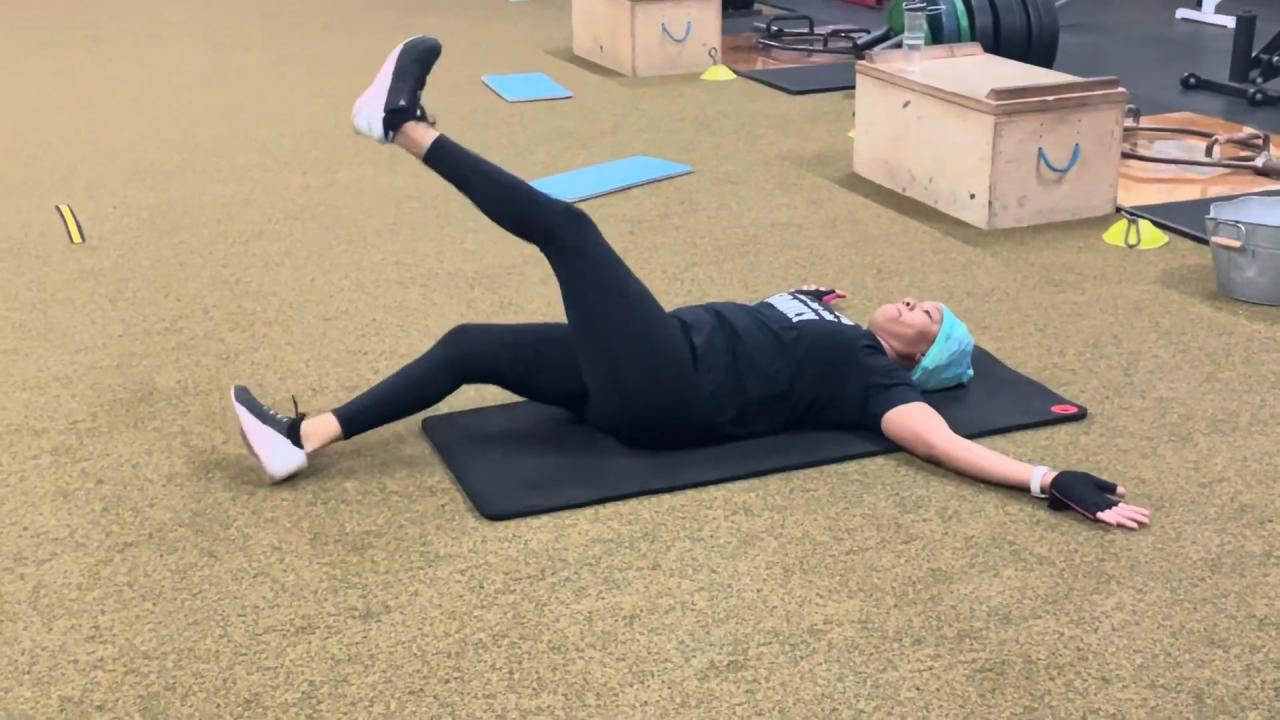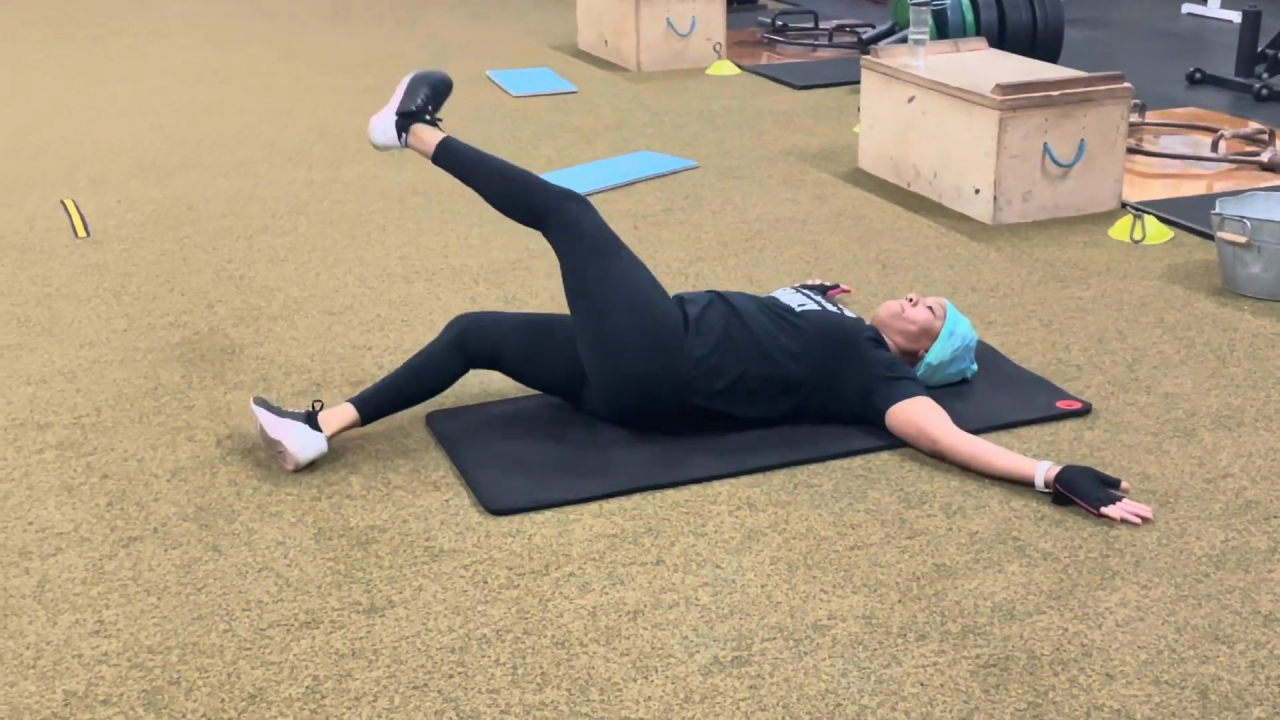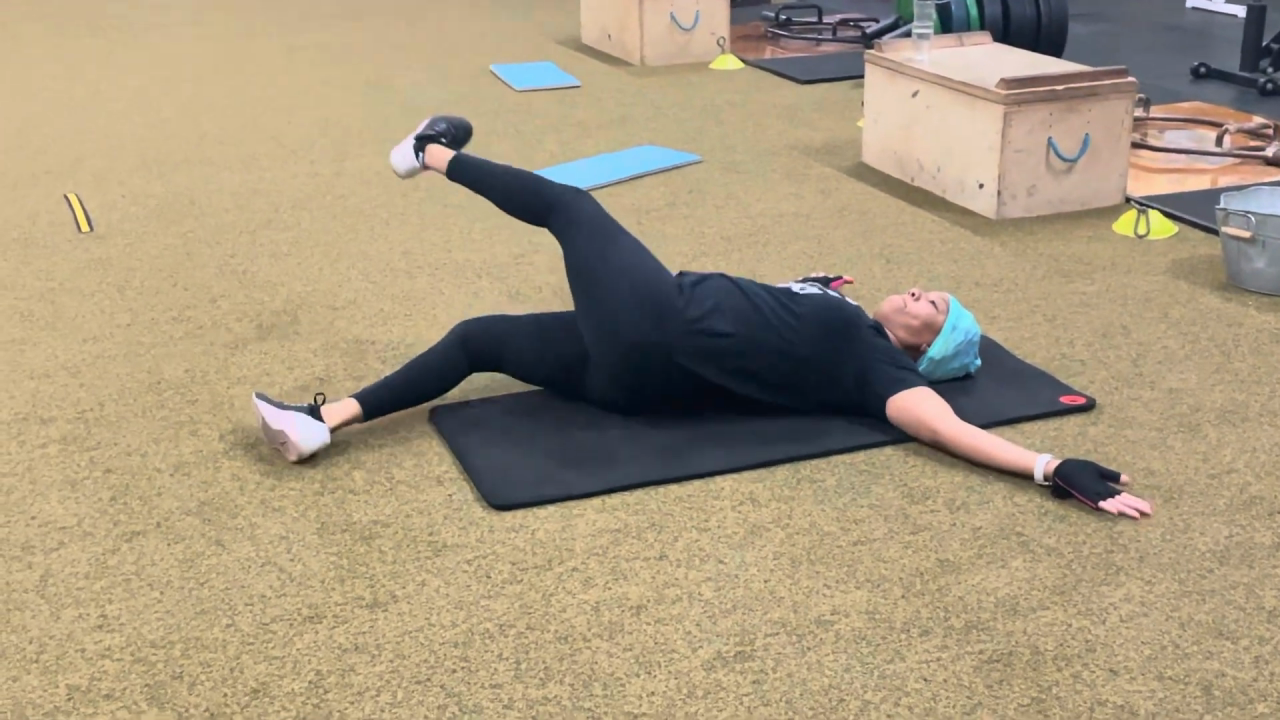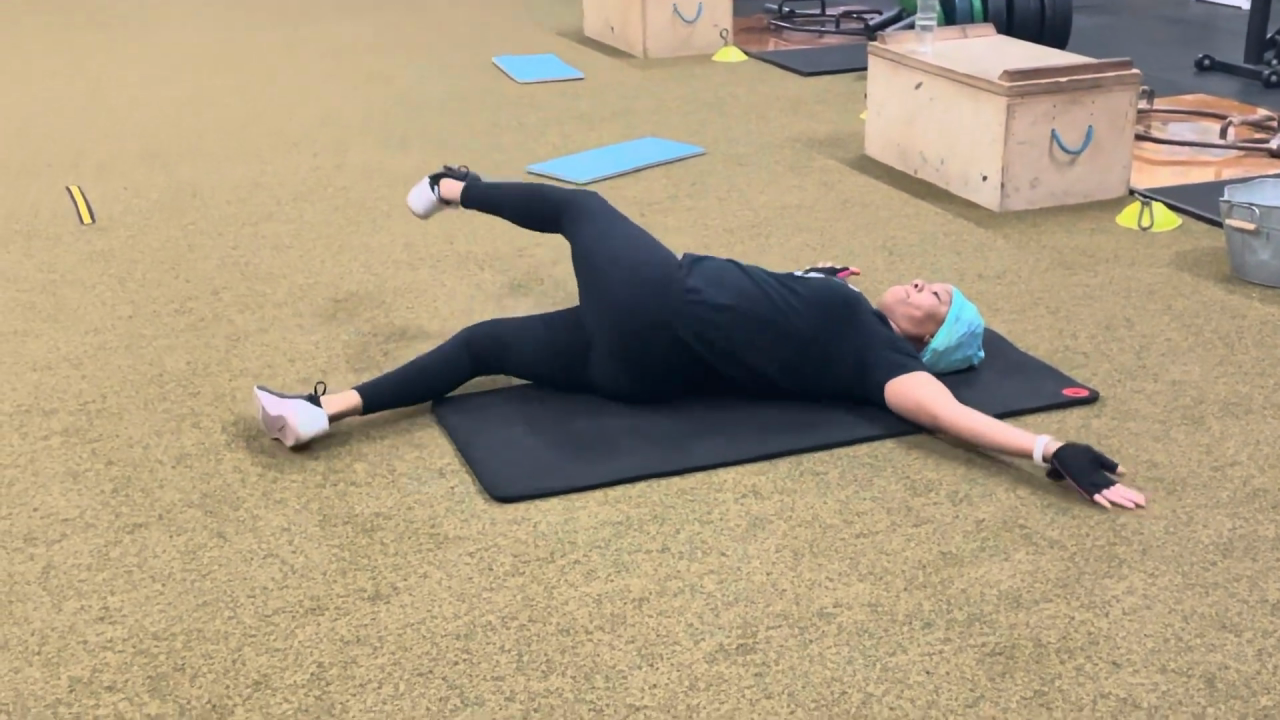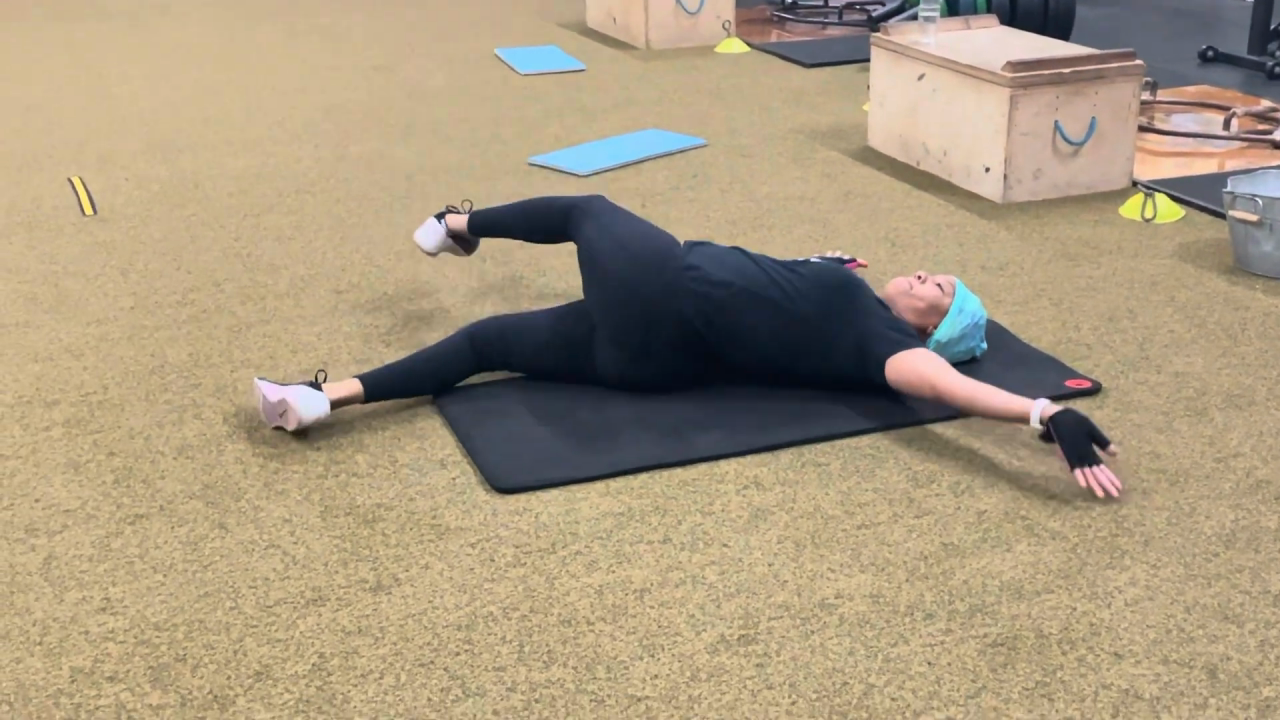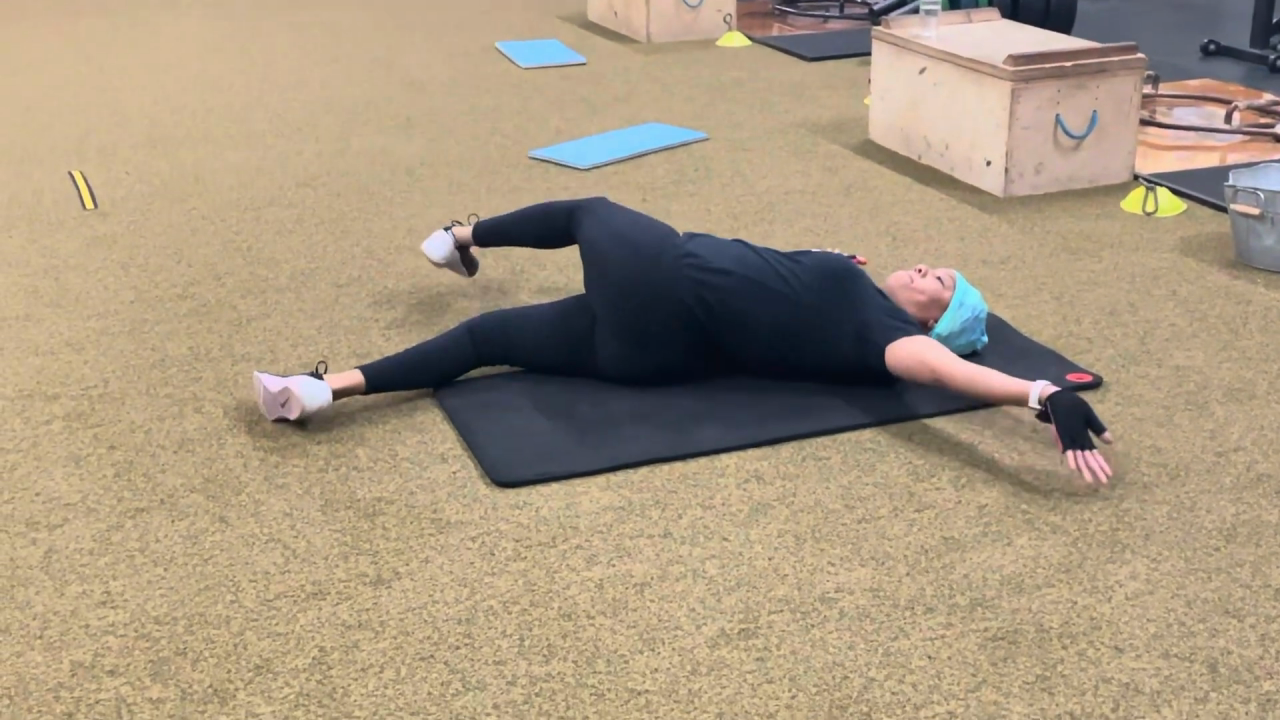
dt=0.2s
person 1, frame 1
left shoulder: (876, 380)
right shoulder: (832, 332)
left elbow: (942, 444)
left wrist: (1052, 484)
right wrist: (801, 297)
left hip: (661, 397)
right hip: (646, 378)
left knee: (563, 224)
right knee: (468, 346)
left ankle: (405, 123)
right ankle: (302, 439)
person 1, frame 2
left shoulder: (878, 377)
right shoulder: (841, 331)
left elbow: (948, 439)
left wrist: (1055, 477)
right wrist: (806, 290)
left hip: (653, 379)
right hip: (647, 378)
left knee: (563, 207)
right knee: (472, 334)
left ankle: (416, 131)
right ankle: (319, 429)
person 1, frame 3
left shoulder: (882, 372)
right shoulder: (848, 330)
left elbow: (951, 430)
left wrist: (1055, 469)
right wrist: (810, 280)
left hip: (651, 338)
right hip: (647, 375)
left knee: (567, 202)
right knee: (478, 336)
left ankle: (435, 156)
right ankle: (321, 422)
person 1, frame 4
left shoulder: (882, 357)
right shoulder: (854, 326)
left elbow: (945, 411)
left wrist: (1052, 450)
right wrist: (816, 270)
right hip: (650, 363)
left knee: (580, 203)
right knee: (484, 344)
left ankle: (452, 191)
right ankle: (321, 410)
person 1, frame 5
left shoulder: (884, 340)
right shoulder: (859, 310)
left elbow: (941, 382)
left wrist: (1045, 415)
right hip: (656, 354)
left knee: (592, 208)
right knee: (490, 340)
left ankle: (459, 225)
right ankle: (321, 397)
person 1, frame 6
left shoulder: (879, 331)
right shoulder: (856, 300)
left elbow: (944, 367)
left wrist: (1044, 396)
right hip: (656, 344)
left knee: (591, 210)
right knee: (491, 334)
left ankle: (464, 238)
right ankle: (321, 387)
